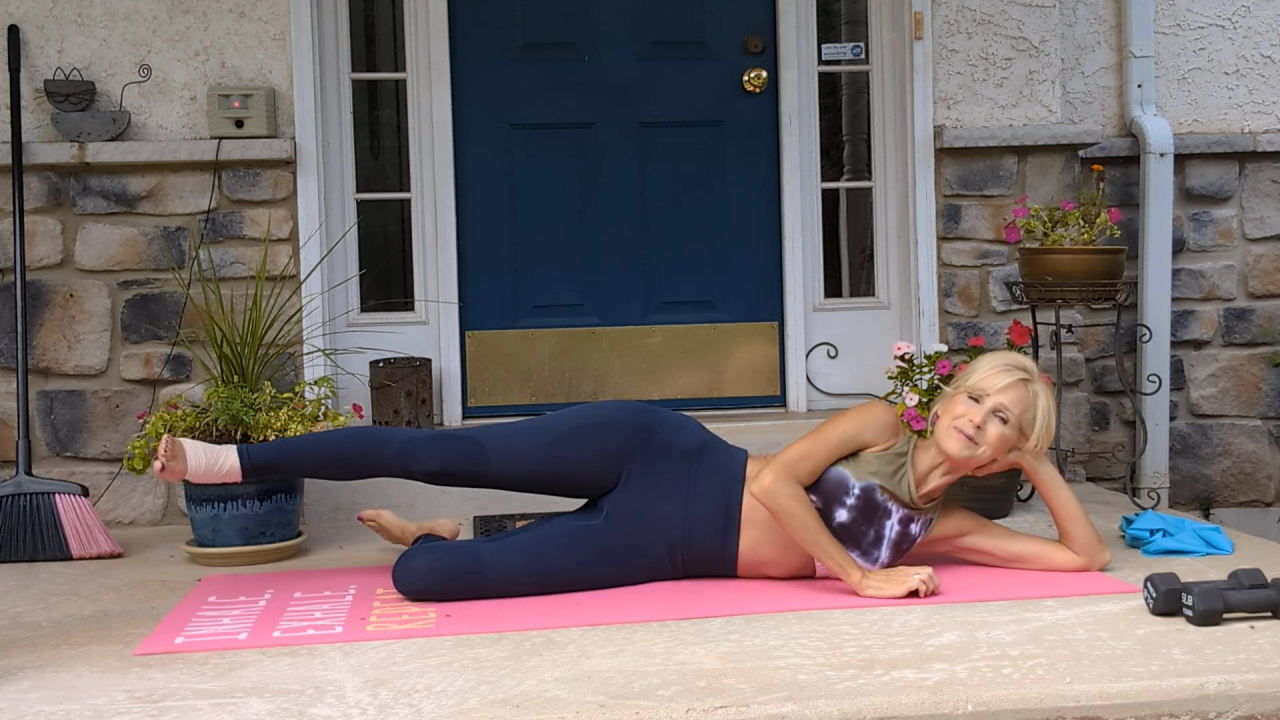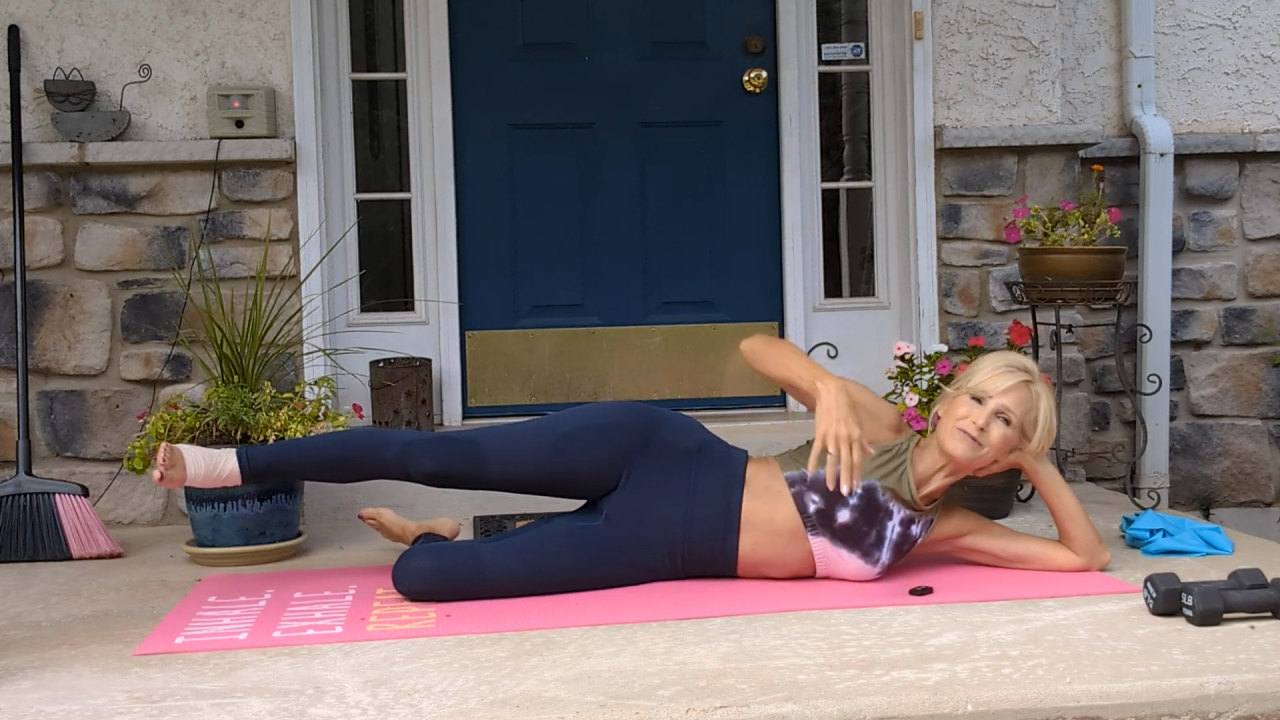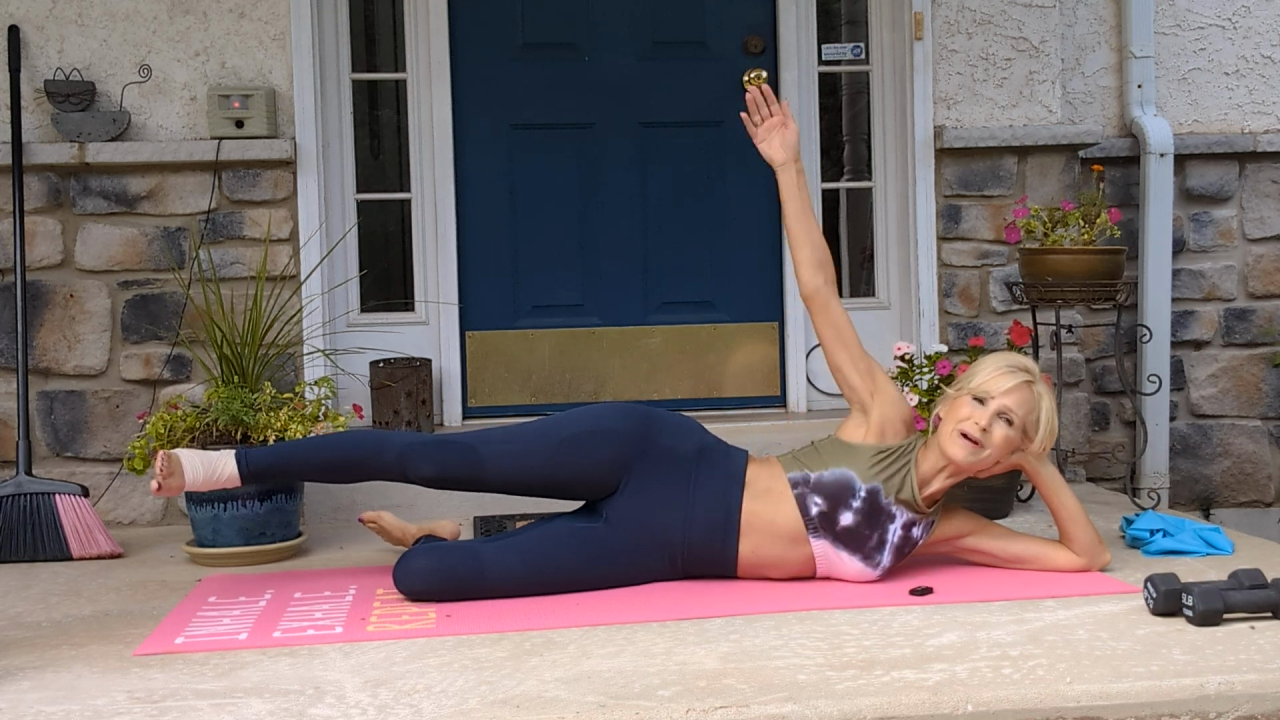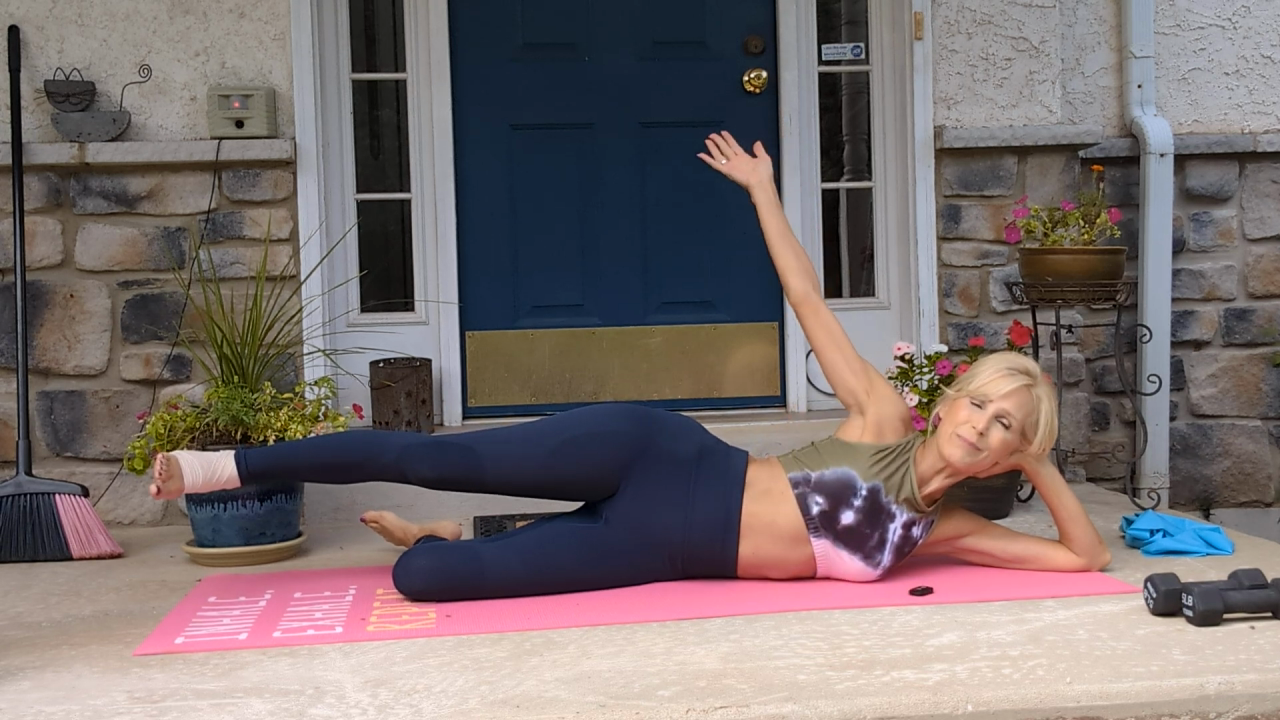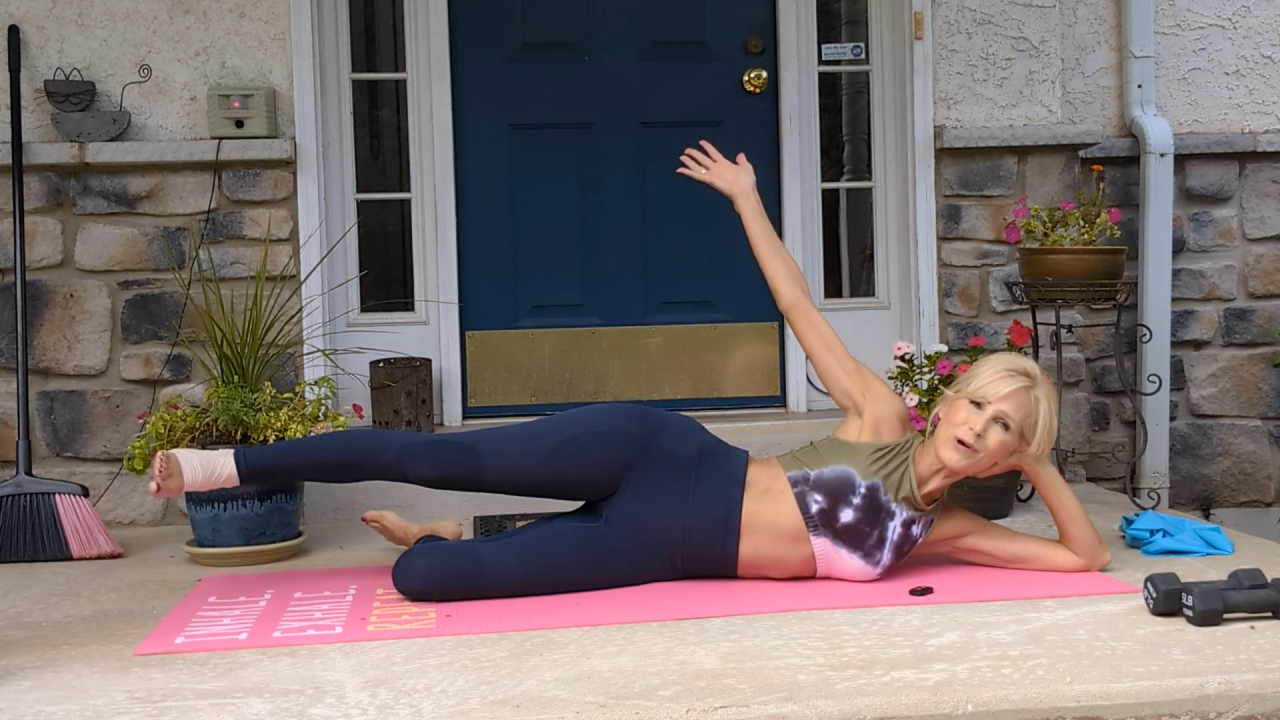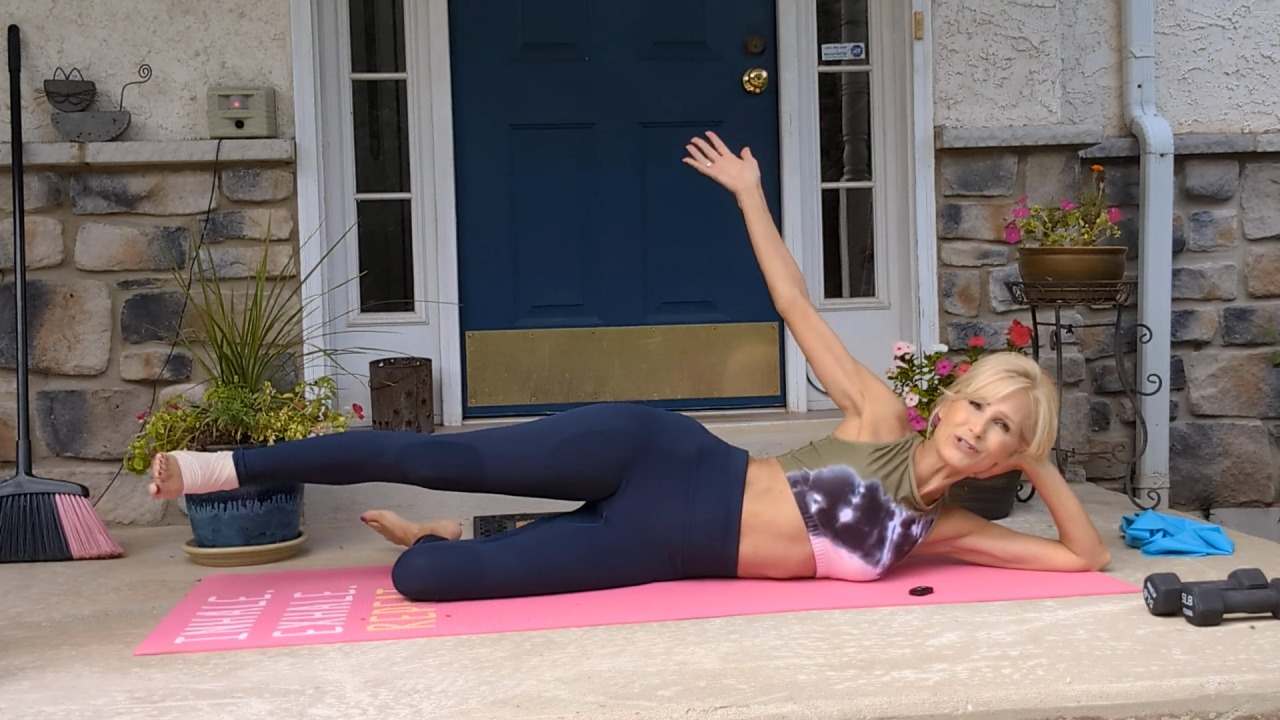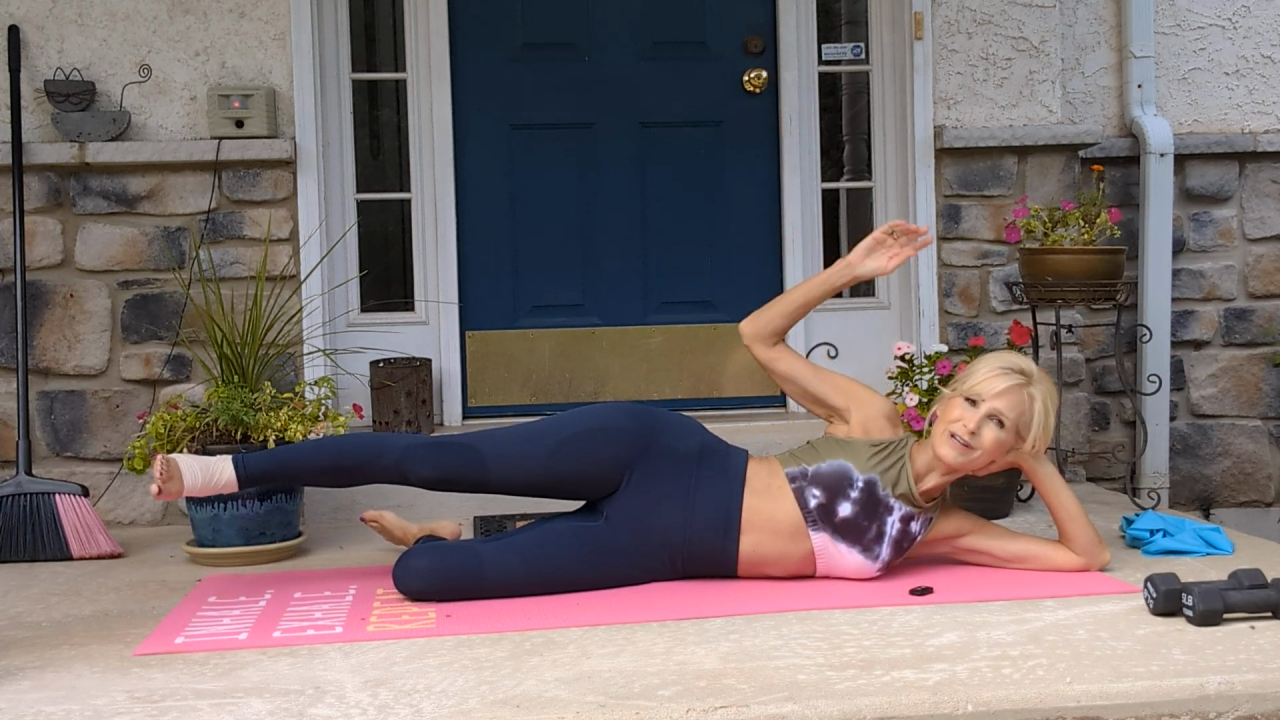
dt=0.3s
person 1, frame 1
left shoulder: (940, 527)
right shoulder: (881, 424)
left elbow: (1085, 555)
right elbow: (772, 480)
left wrist: (1039, 465)
right wrist: (860, 575)
left hip: (659, 550)
right hip: (658, 454)
right knee: (432, 451)
left ankle: (441, 536)
right ankle: (232, 458)
person 1, frame 2
left shoulder: (937, 527)
right shoulder: (878, 424)
left elbow: (1086, 556)
right elbow: (757, 347)
left wrist: (1039, 464)
right wrist: (826, 387)
left hip: (661, 548)
right hip: (661, 455)
left knee: (420, 577)
right knee: (434, 454)
left ankle: (444, 538)
right ankle: (234, 462)
person 1, frame 3
left shoulder: (937, 526)
right shoulder: (885, 417)
left elbow: (1084, 554)
right elbow: (818, 292)
left wrist: (1039, 463)
right wrist: (787, 167)
left hip: (661, 552)
right hip: (660, 456)
right knee: (431, 458)
left ankle: (441, 539)
right ankle: (228, 465)
person 1, frame 4
left shoulder: (939, 528)
right shoulder: (883, 416)
left elbow: (1086, 555)
right elbow: (807, 300)
left wrist: (1039, 464)
right wrist: (763, 190)
left hip: (661, 549)
right hip: (659, 455)
right knee: (432, 457)
left ankle: (452, 540)
right ankle: (228, 465)
person 1, frame 5
left shoulder: (940, 525)
right shoulder: (881, 414)
left elbow: (1084, 553)
right elbow: (796, 303)
left wrist: (1039, 465)
right wrist: (745, 197)
left hip: (657, 550)
right hip: (658, 455)
right knee: (429, 457)
left ankle: (446, 540)
right ankle: (223, 464)
person 1, frame 6
left shoulder: (938, 525)
right shoulder: (881, 417)
left elbow: (1086, 557)
right elbow: (795, 306)
left wrist: (1040, 465)
right wrist: (749, 194)
left hip: (657, 550)
right hip: (660, 457)
right knee: (429, 458)
left ankle: (450, 540)
right ankle: (226, 466)
person 1, frame 7
left shoulder: (937, 529)
right shoulder: (877, 427)
left elbow: (1083, 558)
right elbow: (756, 335)
left wrist: (1038, 462)
right wrist: (846, 274)
left hip: (663, 552)
right hip: (660, 457)
left knee: (421, 579)
right knee: (430, 459)
left ankle: (450, 541)
right ankle: (224, 470)
